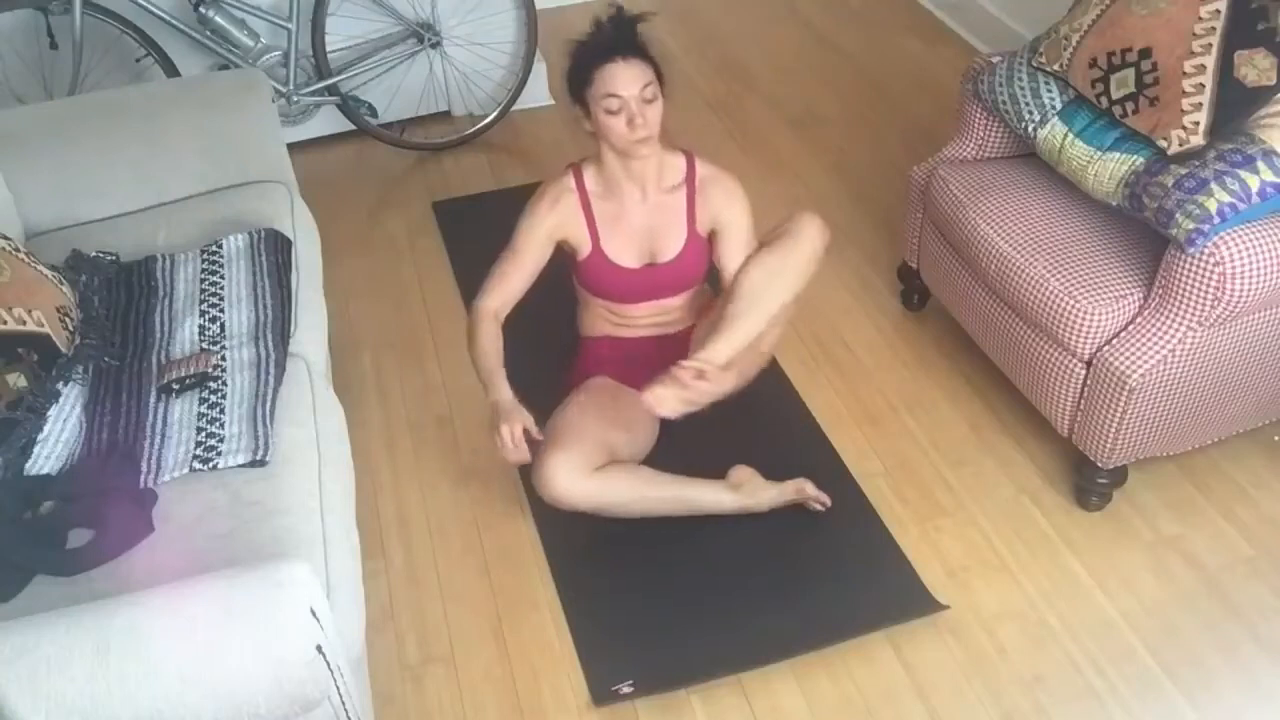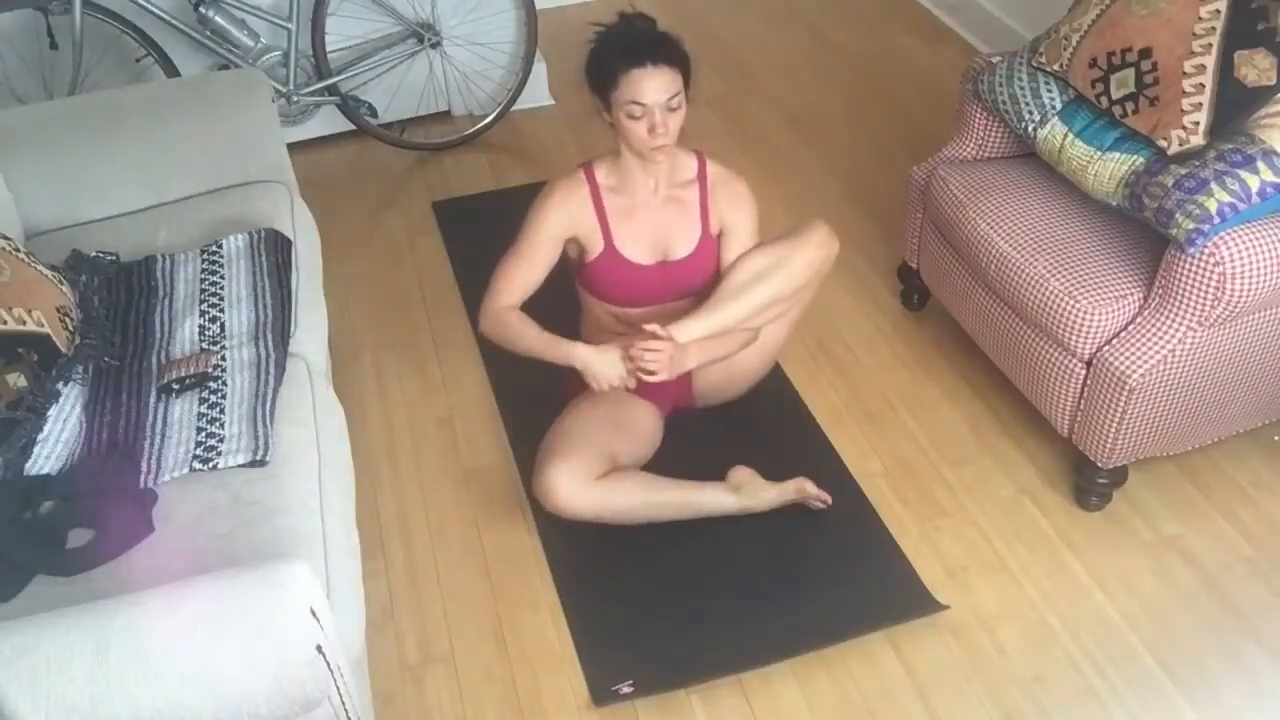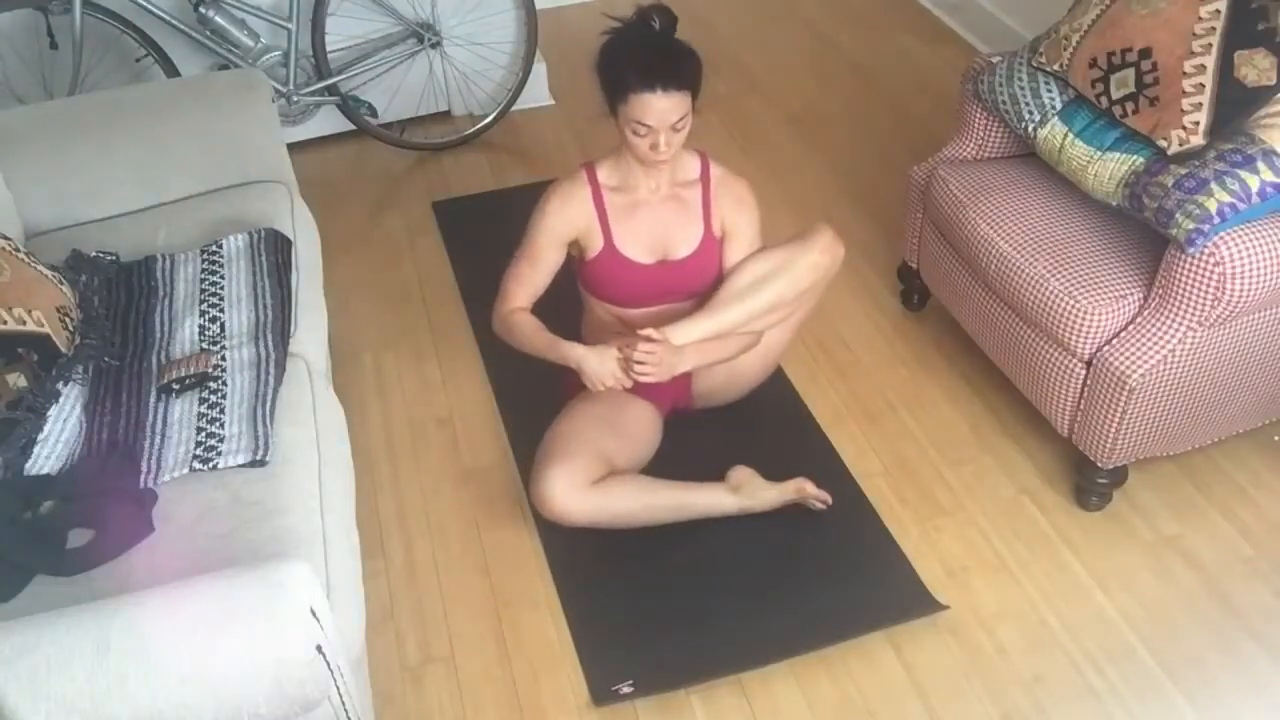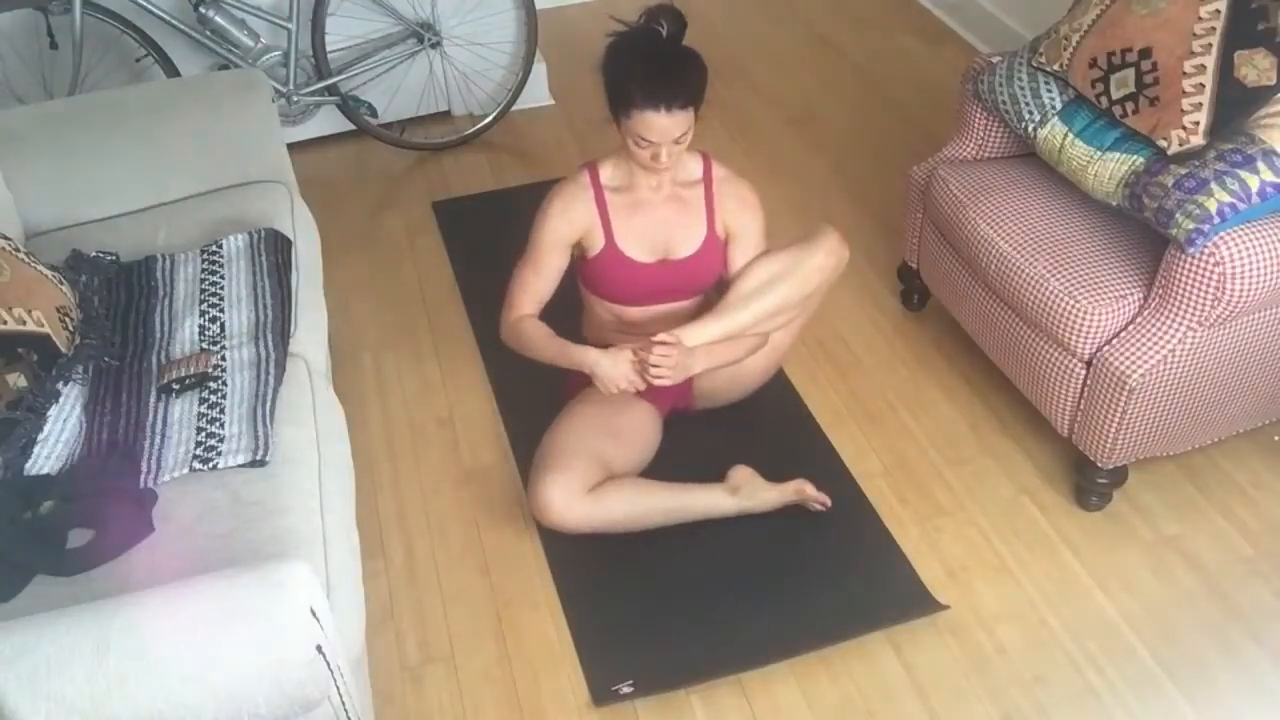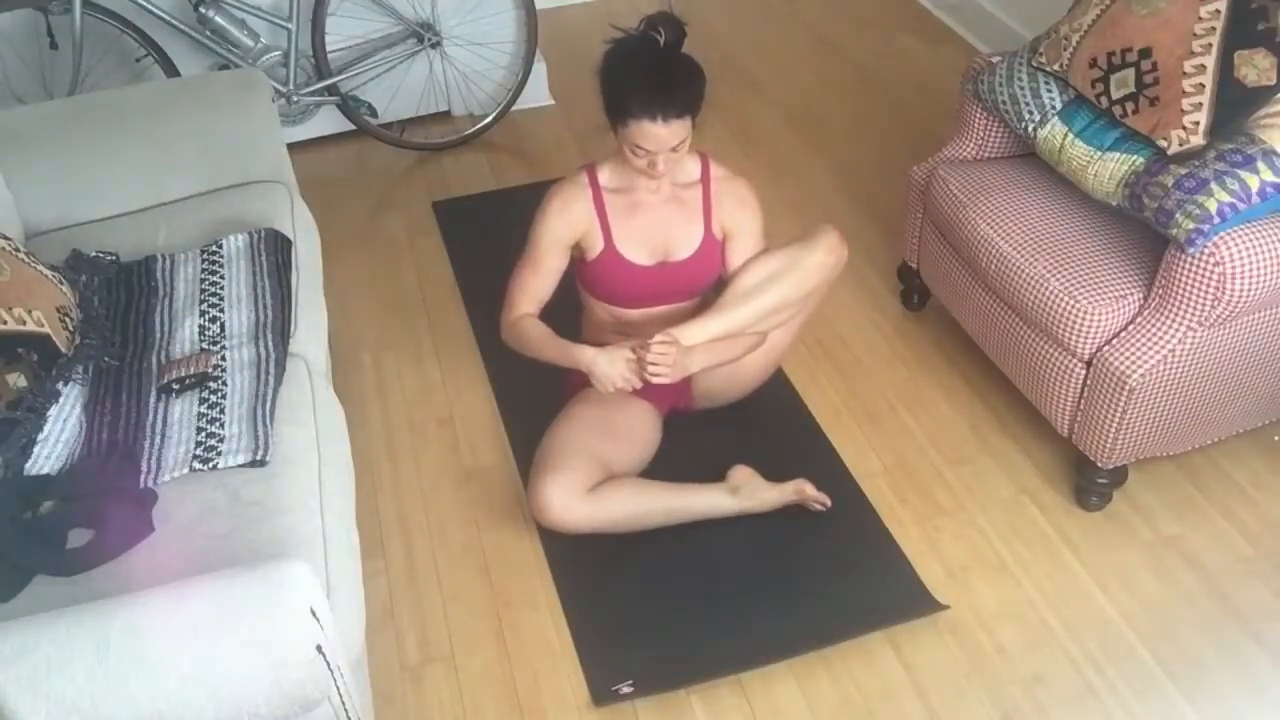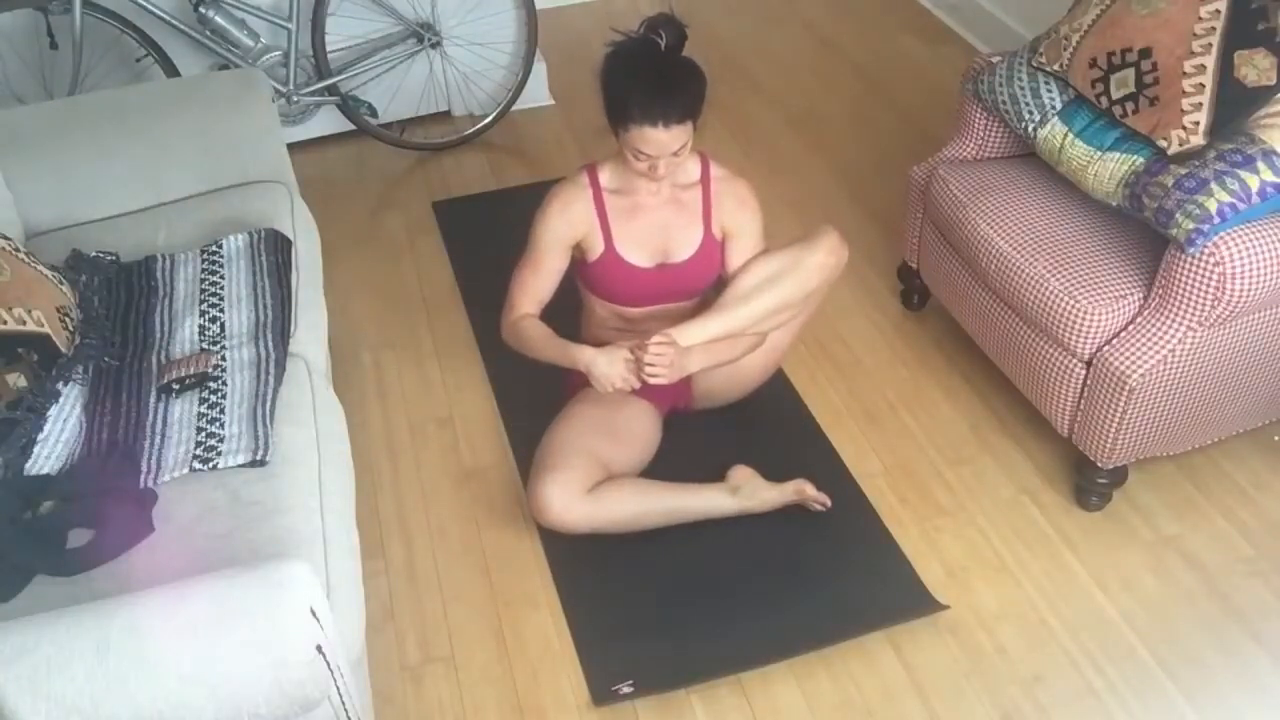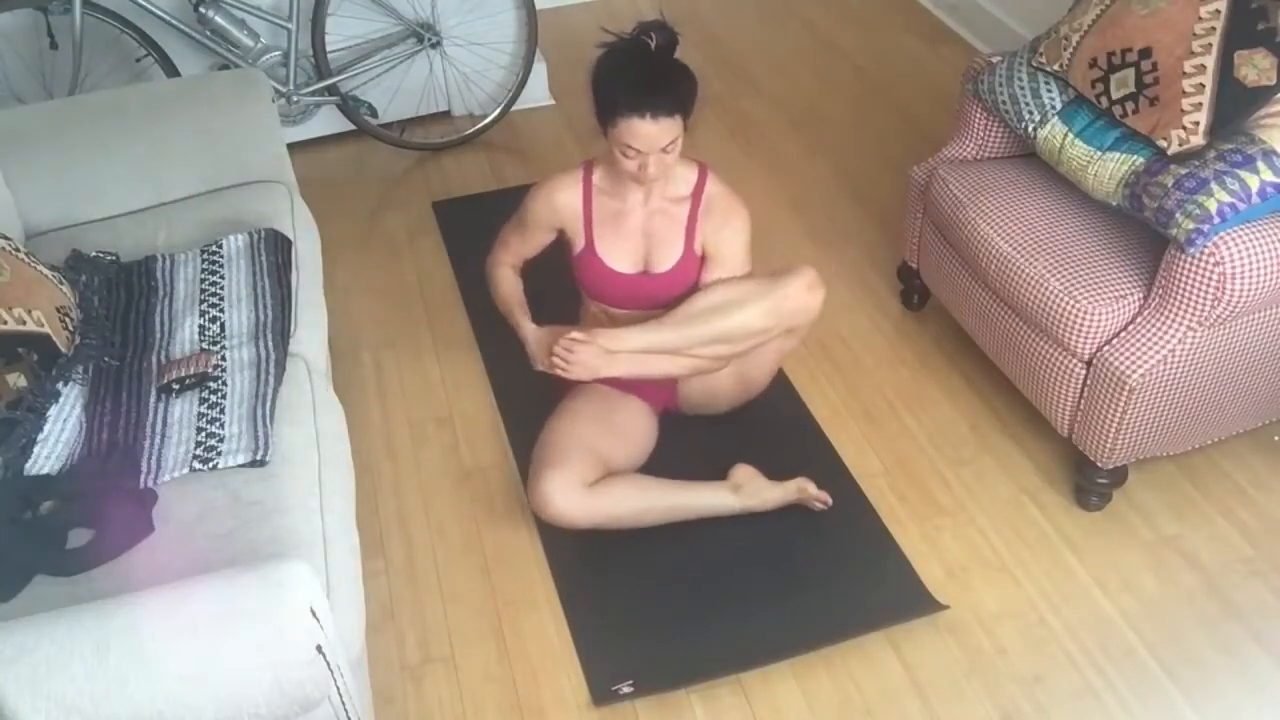
dt=0.7s
person 1, frame 1
left shoulder: (715, 190)
right shoulder: (562, 203)
left elbow: (747, 299)
right elbow: (487, 309)
left wrist: (713, 369)
right wrist: (501, 398)
left hip: (700, 351)
right hip: (615, 371)
left knee: (807, 231)
right knee: (557, 478)
left ankle: (702, 376)
right ankle: (738, 494)
person 1, frame 2
left shoulder: (725, 191)
right shoulder: (570, 201)
left elbow: (745, 322)
right elbow: (495, 313)
left wrist: (682, 351)
right wrist: (581, 355)
left hip: (706, 366)
right hip: (619, 380)
left knee: (817, 241)
right knee: (559, 487)
left ankle: (672, 342)
right ankle: (739, 496)
person 1, frame 3
left shoulder: (728, 194)
right shoulder: (573, 201)
left elbow: (748, 326)
right elbow: (509, 313)
left wrist: (677, 353)
right wrist: (578, 355)
left hip: (707, 369)
right hip: (621, 384)
left knee: (823, 246)
right knee: (557, 494)
left ankle: (668, 339)
right ankle: (737, 495)
person 1, frame 4
left shoulder: (731, 195)
right shoulder: (574, 202)
left elbow: (754, 326)
right elbow: (516, 322)
left wrist: (689, 354)
right wrist: (592, 359)
left hip: (707, 370)
right hip: (620, 382)
left knee: (827, 250)
right knee: (555, 502)
left ankle: (681, 350)
right ankle: (736, 496)
person 1, frame 5
left shoulder: (730, 195)
right shoulder: (572, 204)
left elbow: (751, 326)
right elbow: (516, 321)
left wrist: (687, 355)
right wrist: (587, 357)
left hip: (706, 370)
right hip: (619, 384)
left knee: (826, 248)
right knee: (554, 501)
left ankle: (675, 341)
right ankle: (737, 495)
person 1, frame 6
left shoulder: (729, 195)
right shoulder: (573, 204)
left elbow: (752, 323)
right elbow: (517, 321)
left wrist: (683, 355)
right wrist: (587, 358)
left hip: (706, 369)
right hip: (619, 380)
left knee: (827, 249)
right knee: (554, 503)
left ankle: (678, 343)
right ankle: (736, 496)
person 1, frame 7
left shoulder: (721, 211)
right shoulder: (563, 197)
left elbow: (719, 347)
right elbow: (502, 263)
left wrist: (608, 353)
right wrist: (528, 331)
left hip: (700, 377)
right hip: (615, 387)
left knee: (803, 291)
right knee: (554, 496)
left ankle: (607, 341)
right ankle: (737, 494)
